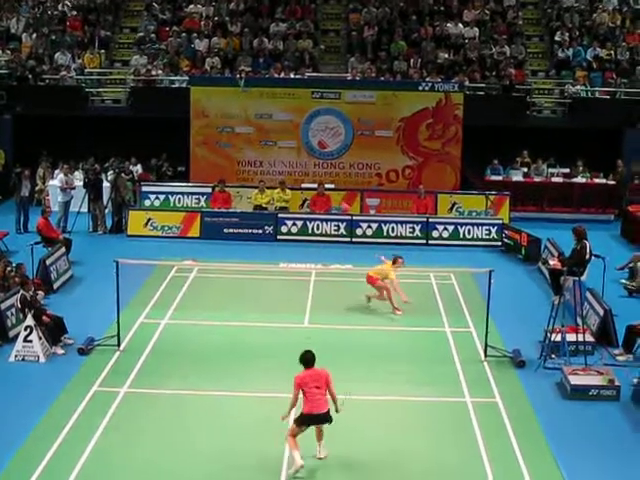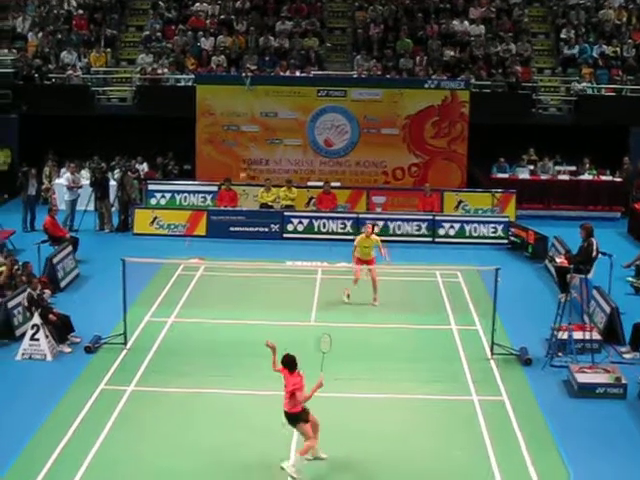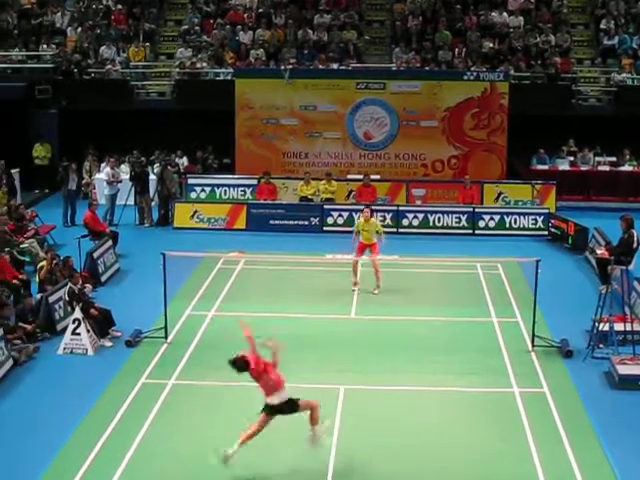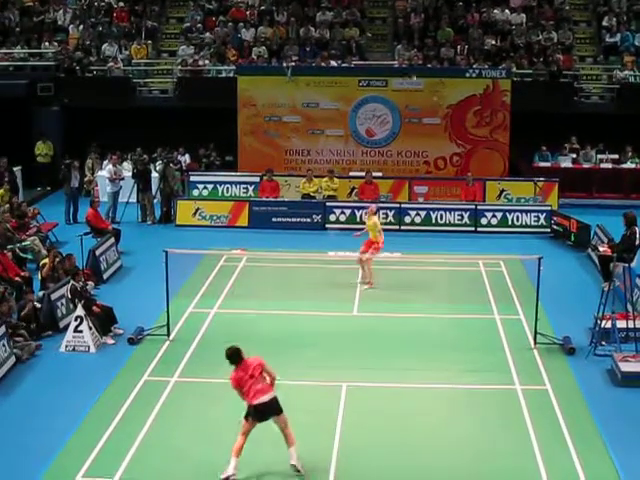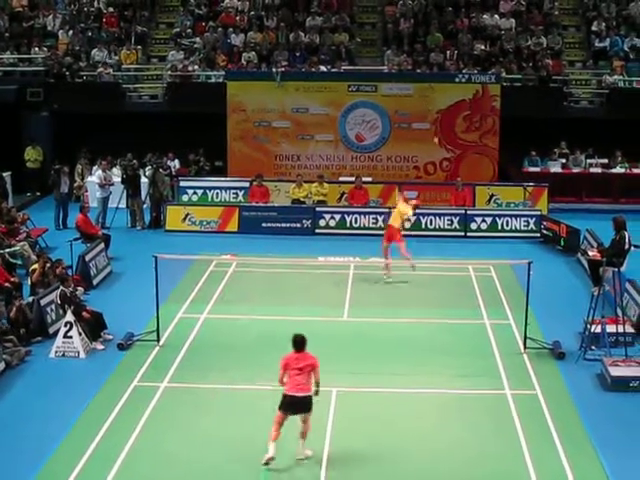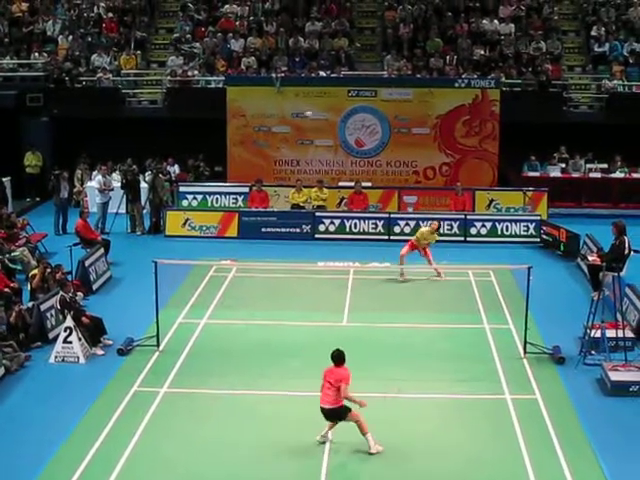
dt=0.5s
person 1, frame 1
left shoulder: (299, 378)
right shoulder: (325, 373)
left elbow: (295, 399)
right elbow: (333, 394)
left wrist: (288, 413)
right wrist: (336, 406)
left hip: (308, 414)
right hip: (323, 412)
left knee: (290, 436)
right knee: (319, 427)
left ankle: (298, 461)
right ankle: (321, 452)
person 1, frame 2
left shoulder: (287, 370)
right shoulder: (296, 381)
left elbow: (275, 367)
right elbow: (302, 401)
left wrist: (274, 351)
right wrist: (316, 388)
left hip: (297, 410)
right hip: (294, 413)
left knee: (315, 424)
right knee: (311, 440)
left ankle: (314, 453)
right ankle: (289, 465)
person 1, frame 3
left shoulder: (254, 371)
right shoulder: (256, 365)
left elbow: (272, 367)
right elbow: (249, 337)
left wrist: (274, 352)
right wrist: (247, 332)
left hip: (271, 404)
right hip: (283, 402)
left knee: (257, 428)
right knee: (315, 406)
left ankle: (233, 450)
right ankle: (315, 435)
person 1, frame 4
left shoulder: (234, 377)
right shoulder: (257, 361)
left elbow: (243, 396)
right elbow: (273, 377)
left hip: (255, 406)
right hip: (270, 400)
left knee: (243, 436)
right knee: (286, 429)
left ankle: (231, 469)
right ankle: (294, 460)
person 1, frame 5
left shoulder: (287, 359)
right shoulder: (312, 359)
left elbow: (281, 380)
right elbow: (317, 380)
right wrist: (317, 389)
left hip: (289, 396)
right hip: (305, 396)
left knee: (277, 425)
right knee: (305, 421)
left ankle: (271, 452)
right ankle: (302, 451)
person 1, frame 6
left shoulder: (328, 371)
right shoulder: (345, 373)
right elbow: (344, 395)
right wrist: (358, 402)
left hip: (323, 407)
right hip: (334, 408)
left knee: (338, 417)
right knee: (359, 419)
left ankle: (323, 436)
right ankle: (373, 446)
